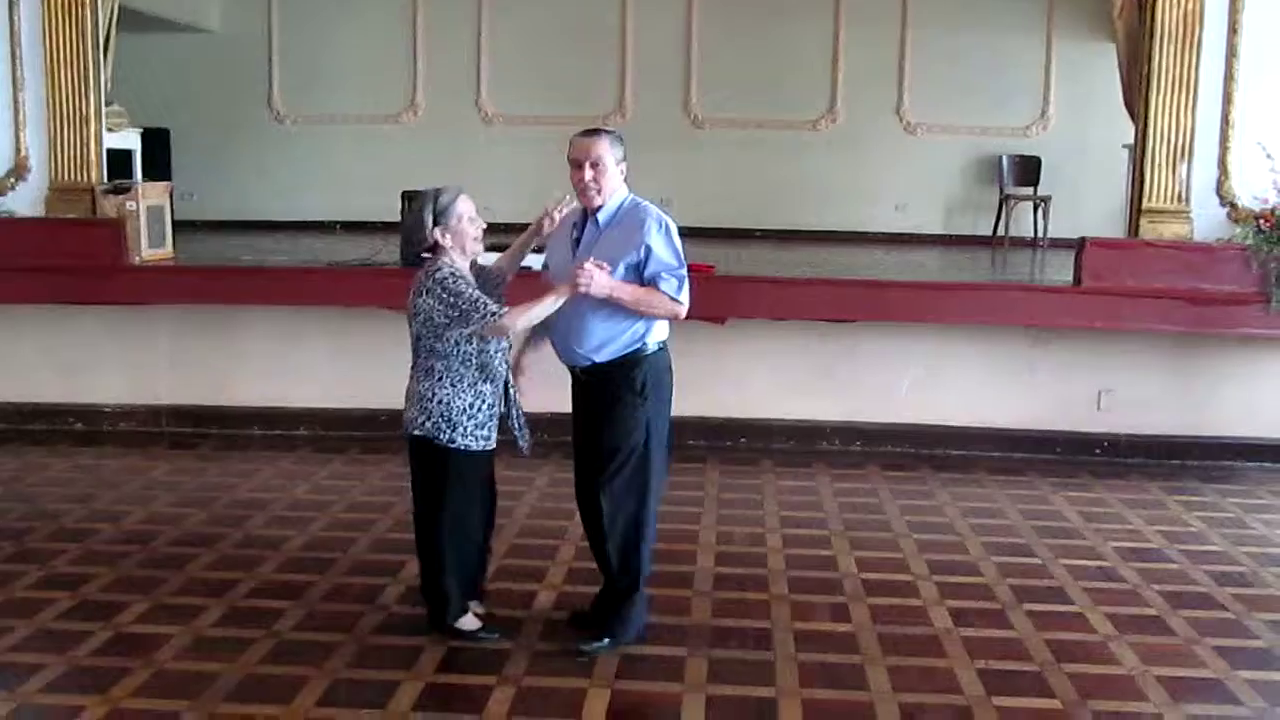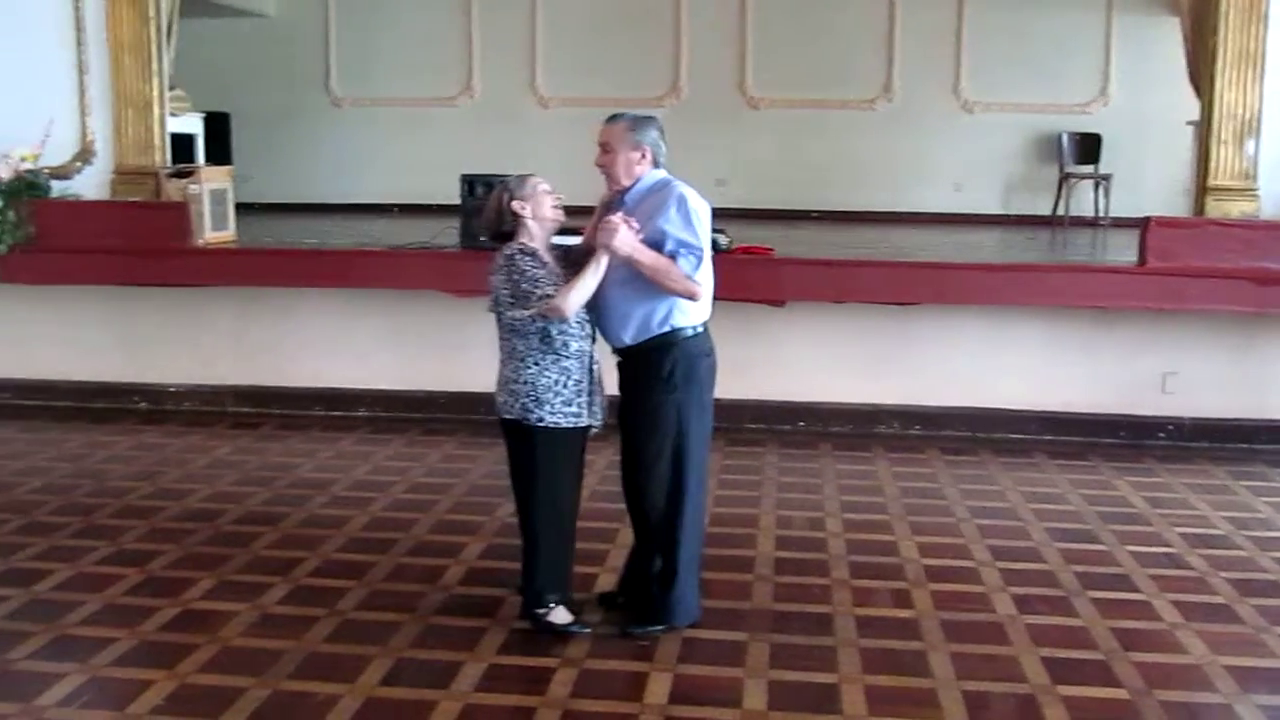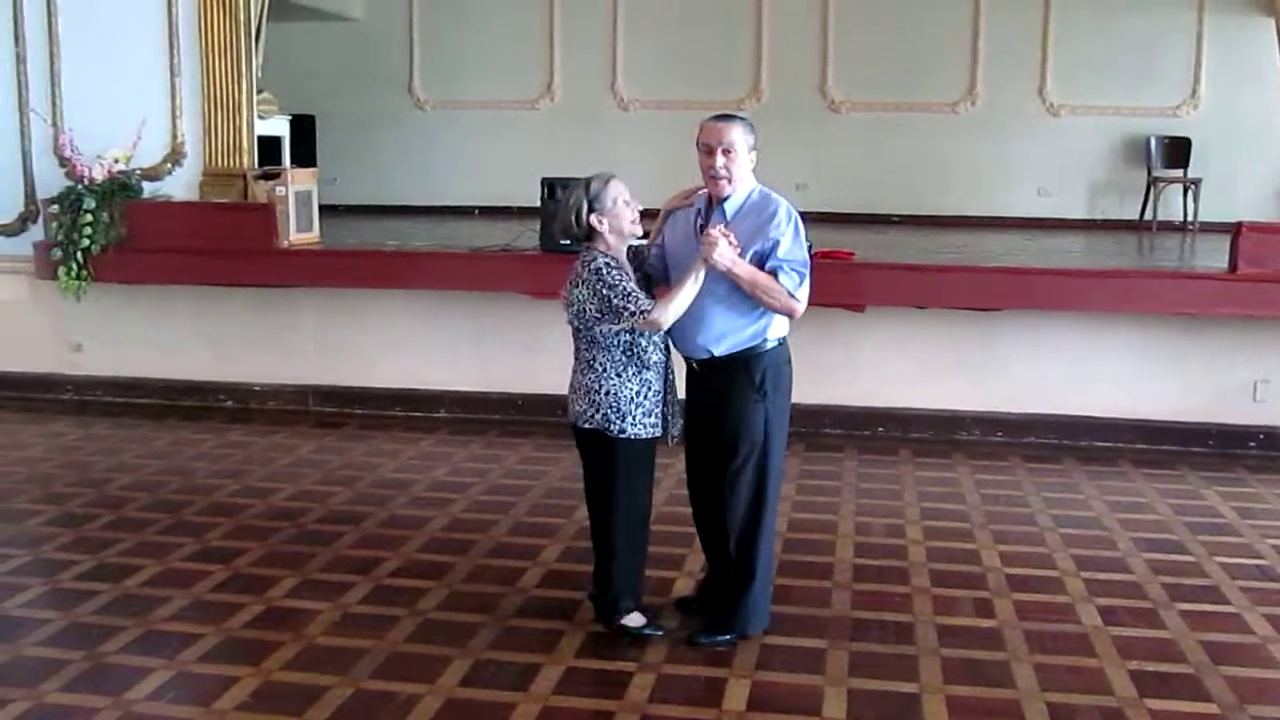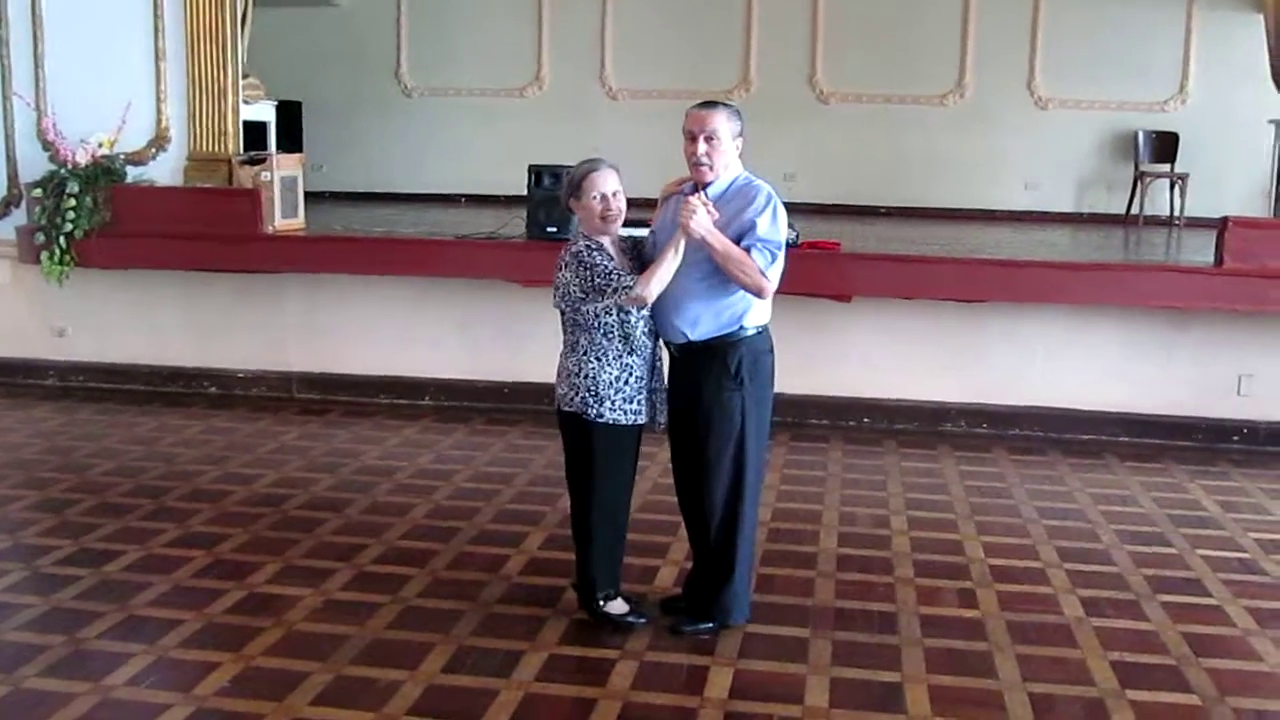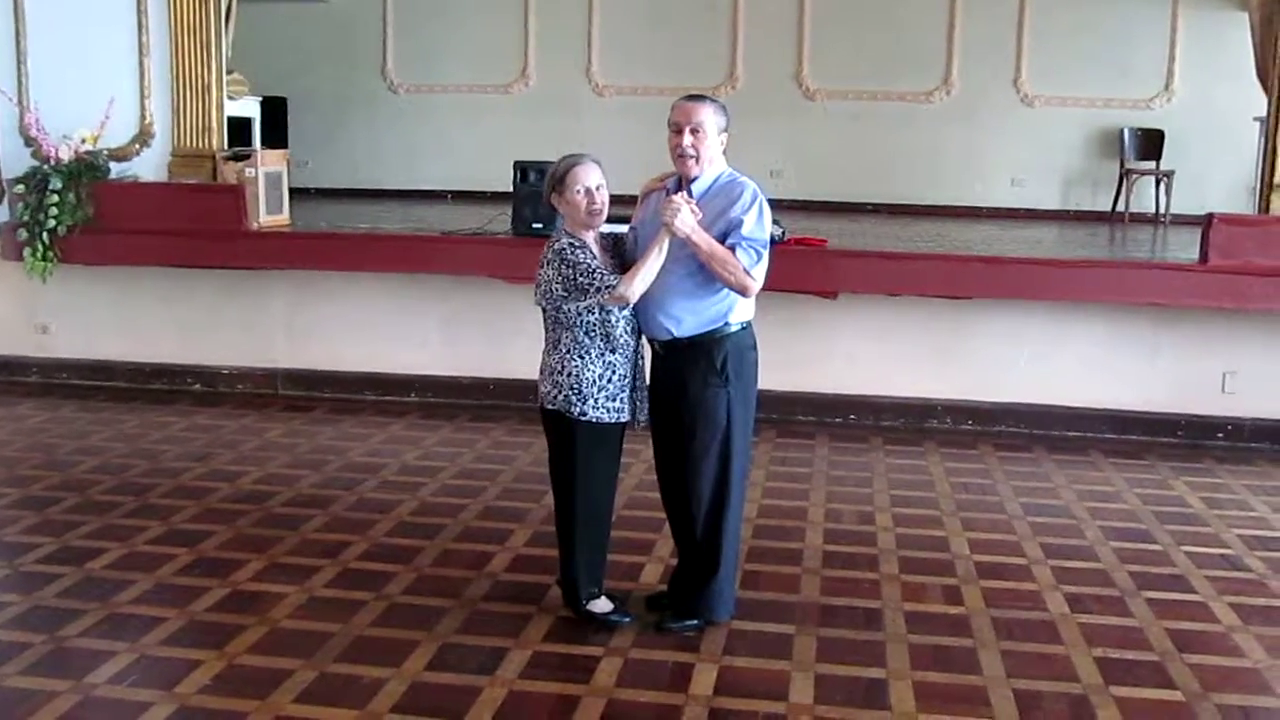
dt=1s
person 1, frame 1
left shoulder: (648, 224)
right shoulder: (564, 230)
left elbow: (675, 304)
right elbow: (554, 303)
left wrist: (608, 287)
right wrist: (524, 351)
left hip: (634, 376)
right hip: (586, 377)
left knee: (622, 496)
right knee: (591, 493)
left ankle: (624, 614)
right ankle: (612, 597)
person 1, frame 2
left shoulder: (676, 201)
right shoulder: (621, 206)
left elbow: (694, 285)
right elbow: (601, 278)
left wrist: (631, 249)
left hip: (674, 357)
right hip: (639, 357)
left knee: (671, 481)
right knee: (641, 477)
left ankle: (673, 602)
right ankle: (640, 583)
person 1, frame 3
left shoulder: (775, 214)
right shoulder: (681, 216)
left elbow: (793, 302)
right elbow: (647, 277)
left wrist: (730, 263)
left hip: (752, 371)
right hip: (700, 370)
left knee: (747, 491)
right knee: (705, 484)
left ankle: (741, 610)
right ankle: (718, 585)
person 1, frame 4
left shoulder: (758, 200)
right shoulder: (675, 202)
left elbow: (763, 281)
left wrist: (706, 233)
left hip: (734, 359)
right hip: (684, 357)
left knee: (727, 483)
right knee: (691, 480)
left ankle: (722, 602)
right ankle: (701, 585)
person 1, frame 5
left shoulder: (742, 197)
right shoulder: (656, 196)
left elbow: (747, 281)
right elbow: (629, 265)
left wrist: (690, 232)
left hip: (717, 356)
right hip: (666, 354)
left knee: (712, 480)
right knee: (675, 477)
left ankle: (708, 598)
right ankle: (686, 580)
person 2, frame 1
left shoulder: (462, 274)
right shoulder: (441, 283)
left elbow: (497, 275)
right elbow: (507, 323)
left wrist: (534, 234)
right wrist: (568, 289)
left hip: (468, 420)
right hip: (447, 422)
left knee: (479, 509)
right knee: (451, 515)
left ankle: (465, 593)
right ankle: (448, 610)
person 2, frame 2
left shoulder: (553, 256)
right shoulder: (513, 261)
left elbow: (587, 263)
right elbow: (563, 305)
right wrist: (607, 251)
left hip: (567, 401)
right hip: (536, 405)
left knee: (561, 500)
right knee: (544, 502)
left ankle: (549, 588)
right ankle: (540, 600)
person 2, frame 3
left shoulder: (623, 259)
right shoulder: (596, 271)
left elbow: (653, 258)
right elbow: (657, 317)
left wrist: (668, 214)
right wrist: (704, 263)
left hip: (632, 410)
right hip: (612, 414)
left knee: (630, 506)
right knee: (618, 508)
left ankle: (614, 593)
right ankle: (616, 605)
person 2, frame 4
left shoulder: (629, 247)
right shoulder: (580, 255)
left elbow: (657, 256)
right elbow: (642, 293)
right wrist: (684, 231)
left hip: (625, 395)
right hip: (594, 398)
left knee: (615, 495)
right knee: (598, 496)
left ankle: (600, 581)
right ankle: (598, 593)
person 2, frame 5
left shoulder: (610, 244)
right shoulder: (562, 253)
right elbow: (625, 292)
right wrist: (667, 231)
left hip: (609, 392)
right hip: (577, 395)
left knee: (600, 492)
right knee: (582, 493)
left ankle: (586, 579)
right ankle: (581, 591)
